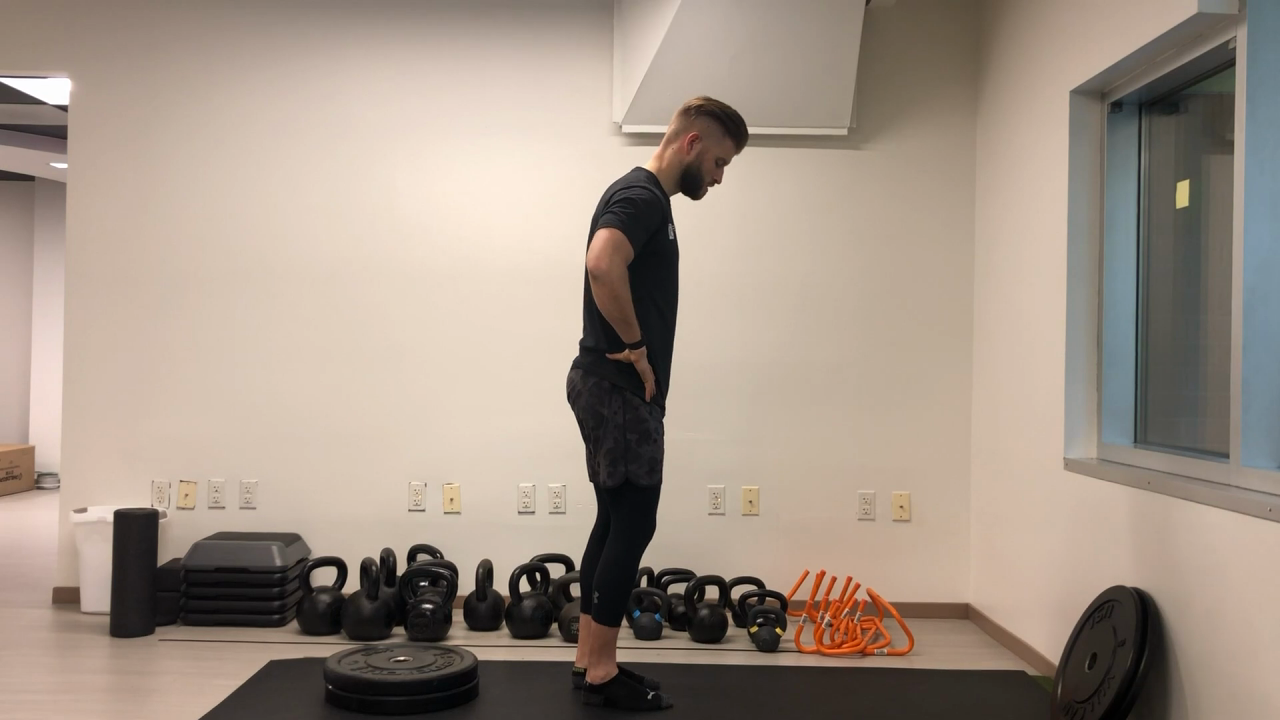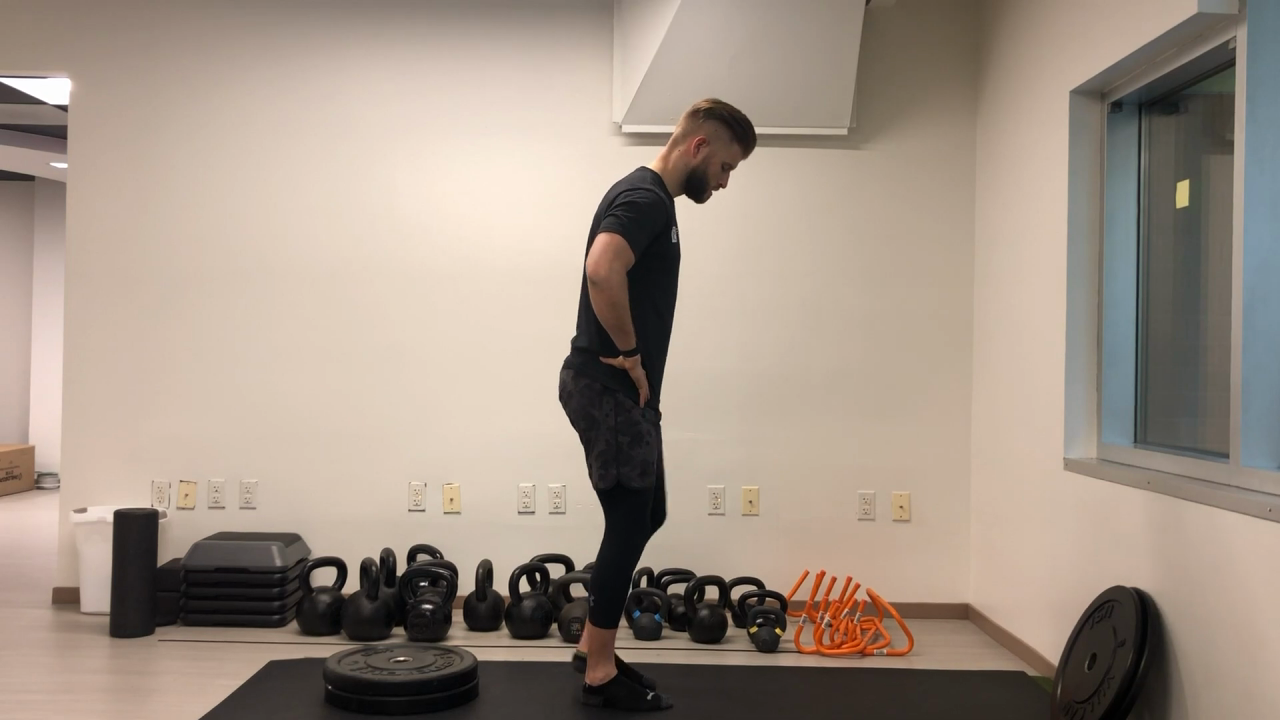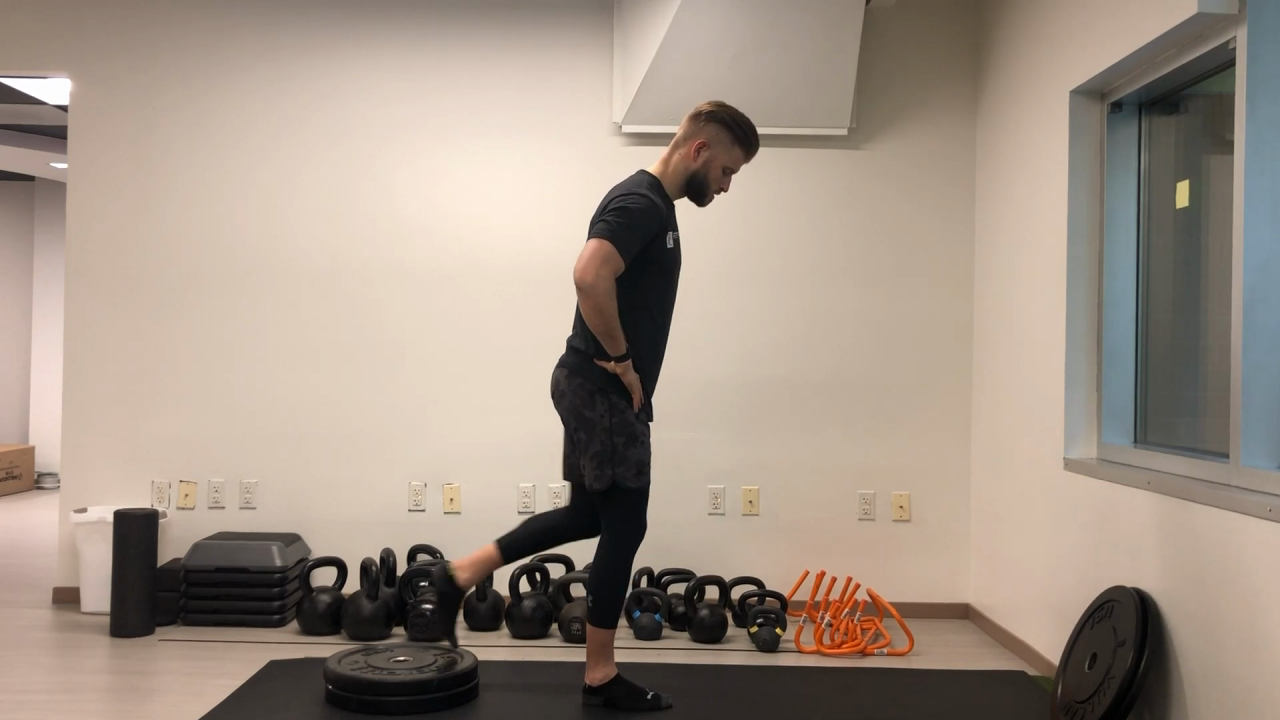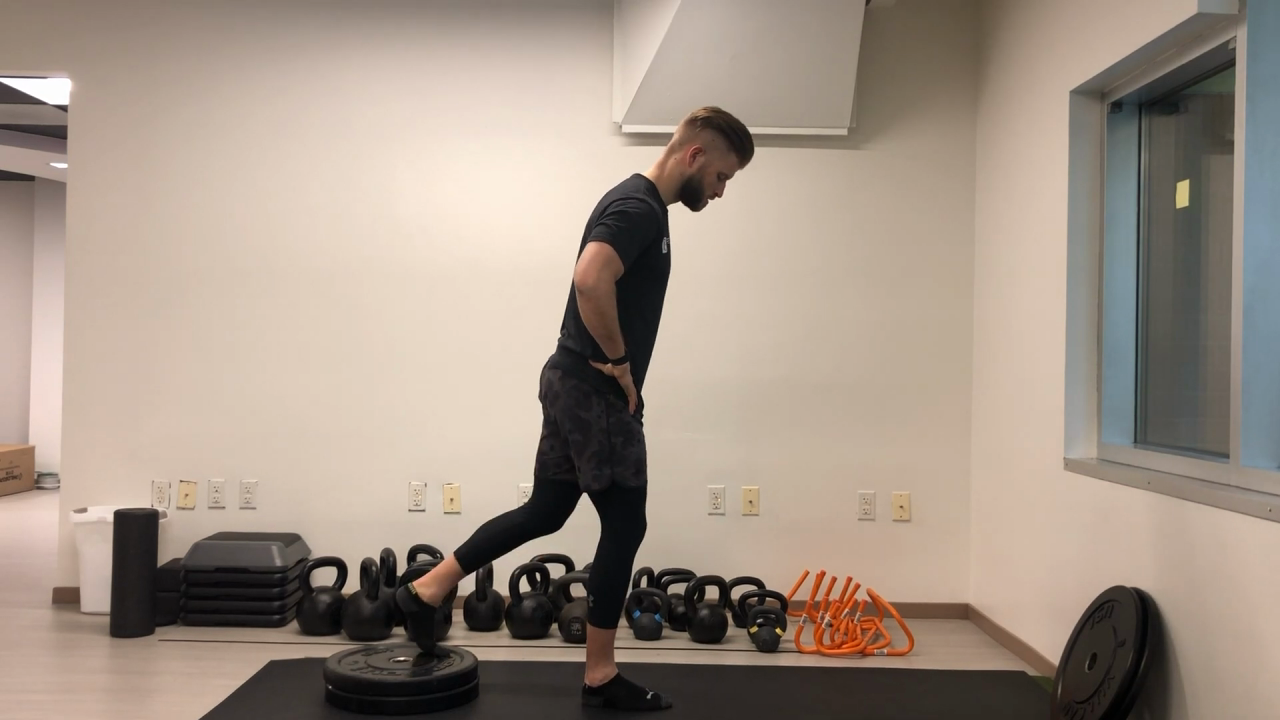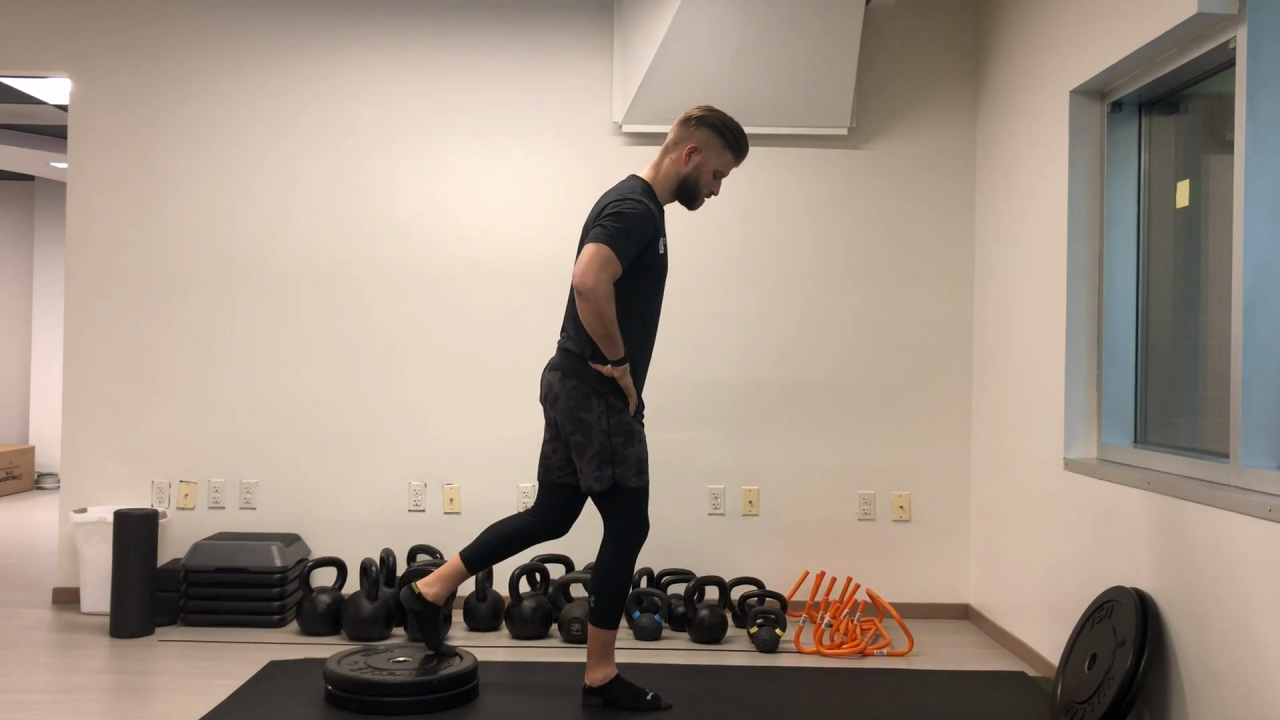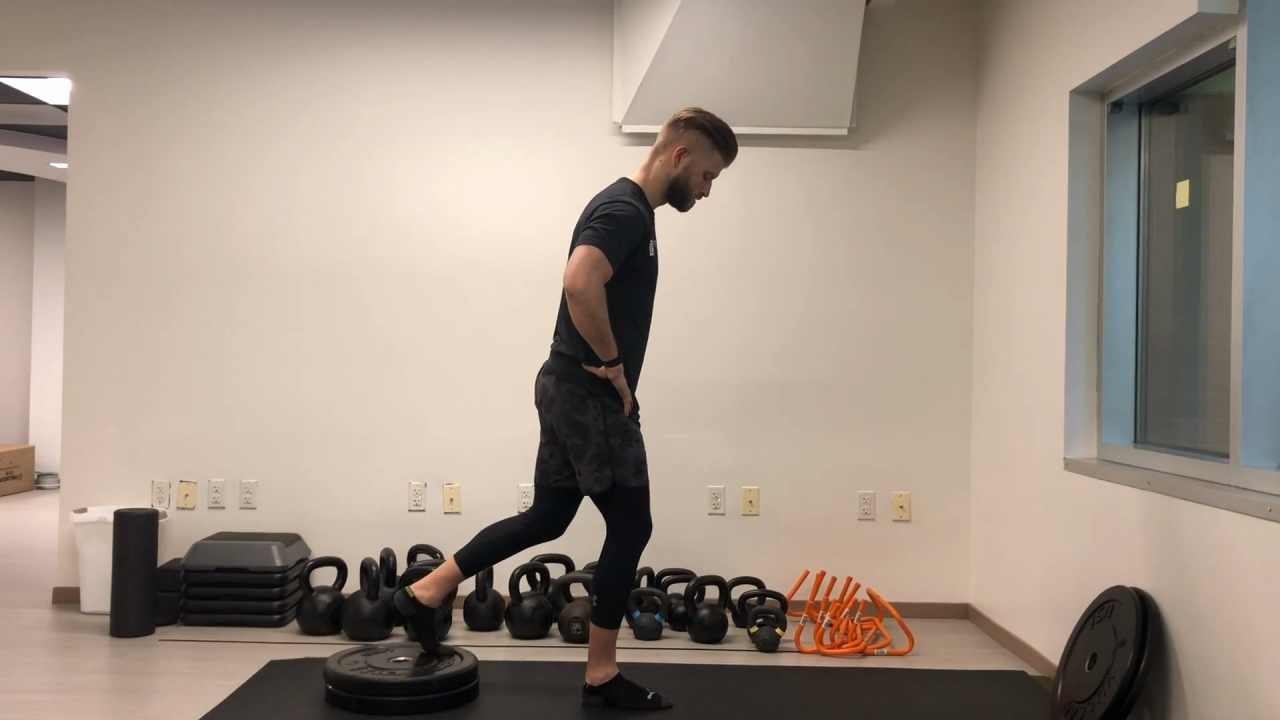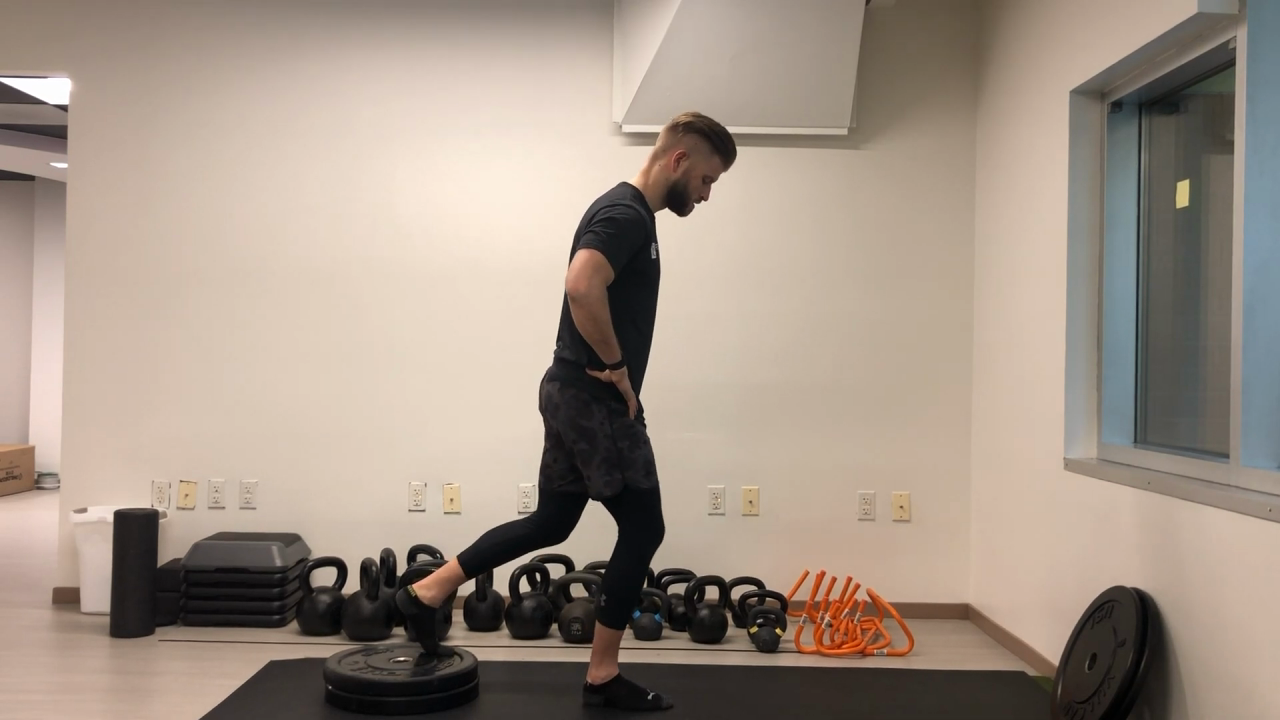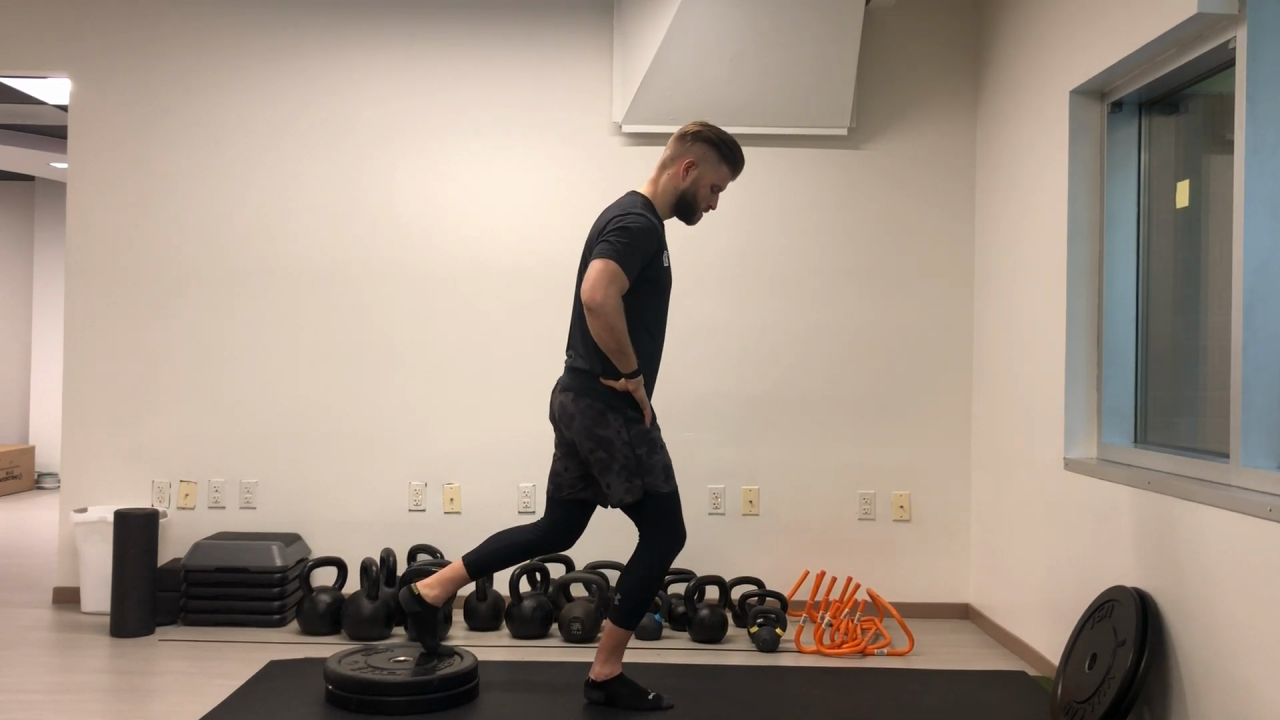
dt=0.4s
person 1, frame 1
left shoulder: (647, 198)
right shoulder: (639, 195)
right elbow: (602, 264)
right wrist: (635, 347)
left hip: (615, 385)
right hip: (618, 386)
left knee: (615, 522)
right knee: (633, 524)
left ankle: (589, 660)
right ankle: (602, 672)
person 1, frame 2
left shoulder: (651, 198)
right shoulder: (642, 198)
right elbow: (602, 271)
right wrist: (629, 354)
left hip: (615, 386)
right hip: (606, 385)
left knee: (643, 515)
right knee: (631, 522)
left ankle: (592, 645)
right ankle: (601, 673)
person 1, frame 3
left shoulder: (656, 205)
right shoulder: (639, 202)
right elbow: (590, 276)
right wrist: (623, 361)
left hip: (597, 387)
right hip: (602, 389)
left knee: (589, 515)
right knee: (624, 525)
left ankle: (461, 576)
right ankle: (600, 675)
person 1, frame 4
left shoulder: (643, 206)
right shoulder: (637, 207)
right elbow: (591, 279)
right wrist: (619, 362)
left hip: (576, 383)
right hip: (594, 389)
left knee: (546, 509)
right knee: (624, 525)
left ankle: (425, 591)
right ankle: (600, 675)
person 1, frame 5
left shoulder: (638, 205)
right shoulder: (635, 208)
right elbow: (589, 281)
right wrist: (618, 364)
left hip: (576, 385)
right hip: (594, 391)
left knee: (552, 514)
right knee: (627, 526)
left ankle: (431, 590)
right ankle: (600, 676)
person 1, frame 6
left shoulder: (629, 209)
right shoulder: (624, 210)
right elbow: (580, 283)
right wrist: (612, 365)
left hip: (570, 388)
right hip: (589, 393)
left knee: (547, 516)
right knee: (630, 526)
left ankle: (425, 594)
right ankle: (601, 676)
person 1, frame 7
left shoulder: (629, 212)
right shoulder: (625, 214)
right elbow: (581, 286)
right wrist: (617, 368)
left hip: (573, 392)
right hip: (592, 398)
left knee: (551, 520)
right knee: (643, 529)
left ankle: (427, 593)
right ankle: (603, 676)
person 1, frame 8
left shoulder: (634, 220)
right shoulder: (638, 222)
right elbow: (597, 296)
right wrist: (632, 375)
left hip: (584, 399)
right hip: (606, 406)
left knee: (557, 528)
right knee: (664, 533)
left ankle: (429, 592)
right ankle: (606, 674)
